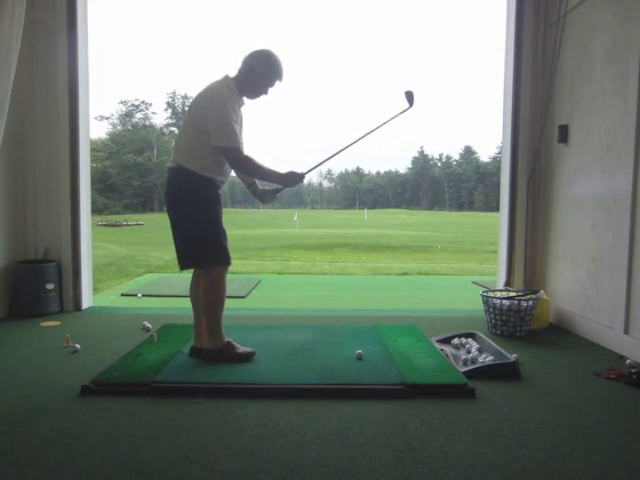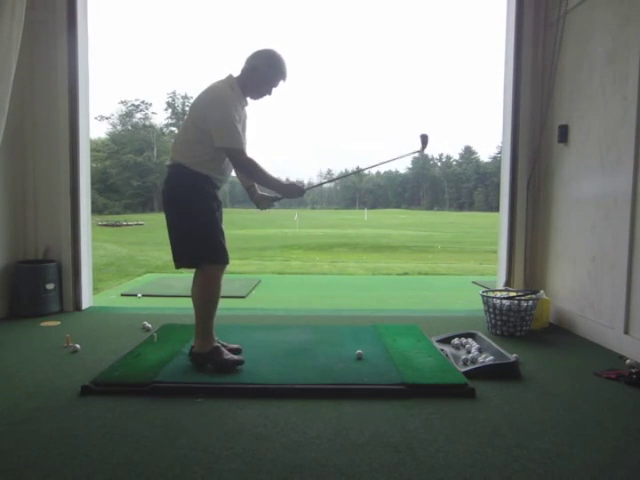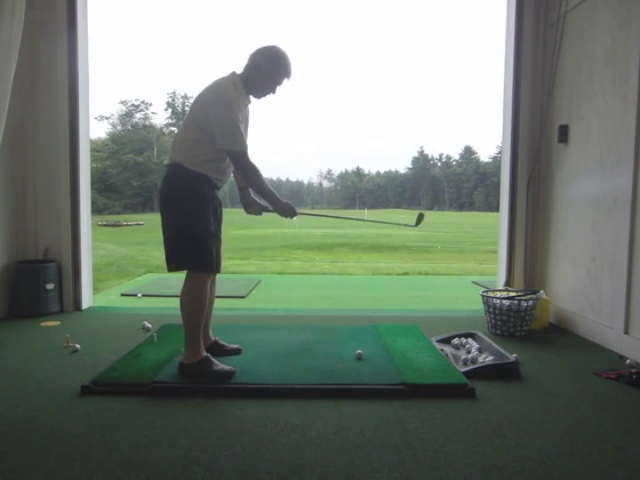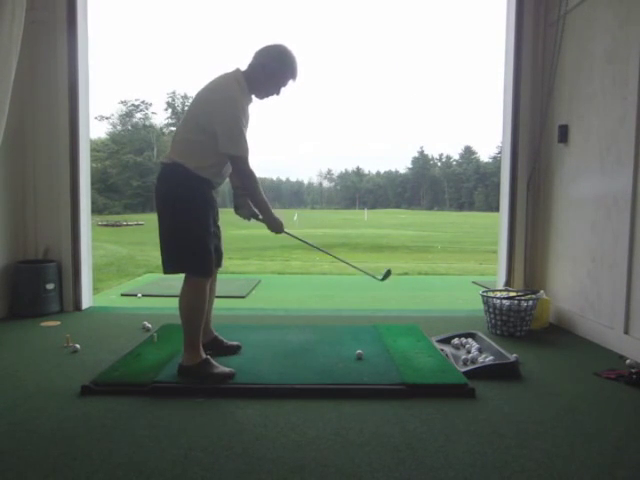
dt=0.3s
person 1, frame 1
left shoulder: (230, 98)
right shoulder: (219, 98)
left elbow: (234, 157)
right elbow: (236, 159)
left wrist: (255, 188)
right wrist: (280, 178)
left hip: (198, 188)
right hip: (191, 187)
left knee: (206, 266)
right knee: (216, 264)
left ankle: (203, 340)
right ankle: (215, 342)
person 1, frame 2
left shoulder: (234, 99)
right shoulder: (222, 98)
left elbow: (236, 159)
right elbow: (239, 160)
left wrist: (254, 193)
right wrist: (281, 188)
left hip: (200, 186)
right hip: (188, 185)
left knee: (208, 265)
right knee: (213, 263)
left ankle: (205, 340)
right ankle: (204, 345)
person 1, frame 3
left shoulder: (235, 95)
right shoulder: (226, 98)
left elbow: (236, 159)
right elbow: (242, 162)
left wrist: (246, 195)
right wrist: (276, 202)
left hip: (201, 187)
right hip: (188, 186)
left knee: (209, 268)
right knee: (200, 270)
left ankle: (204, 339)
right ankle: (192, 356)
person 1, frame 4
left shoulder: (233, 89)
right shoulder: (230, 97)
left elbow: (233, 161)
right elbow: (241, 166)
left wrist: (240, 196)
right wrist: (267, 214)
left hip: (194, 185)
right hip: (184, 186)
left knee: (209, 266)
right knee: (198, 272)
left ankle: (206, 336)
right ankle: (192, 358)
